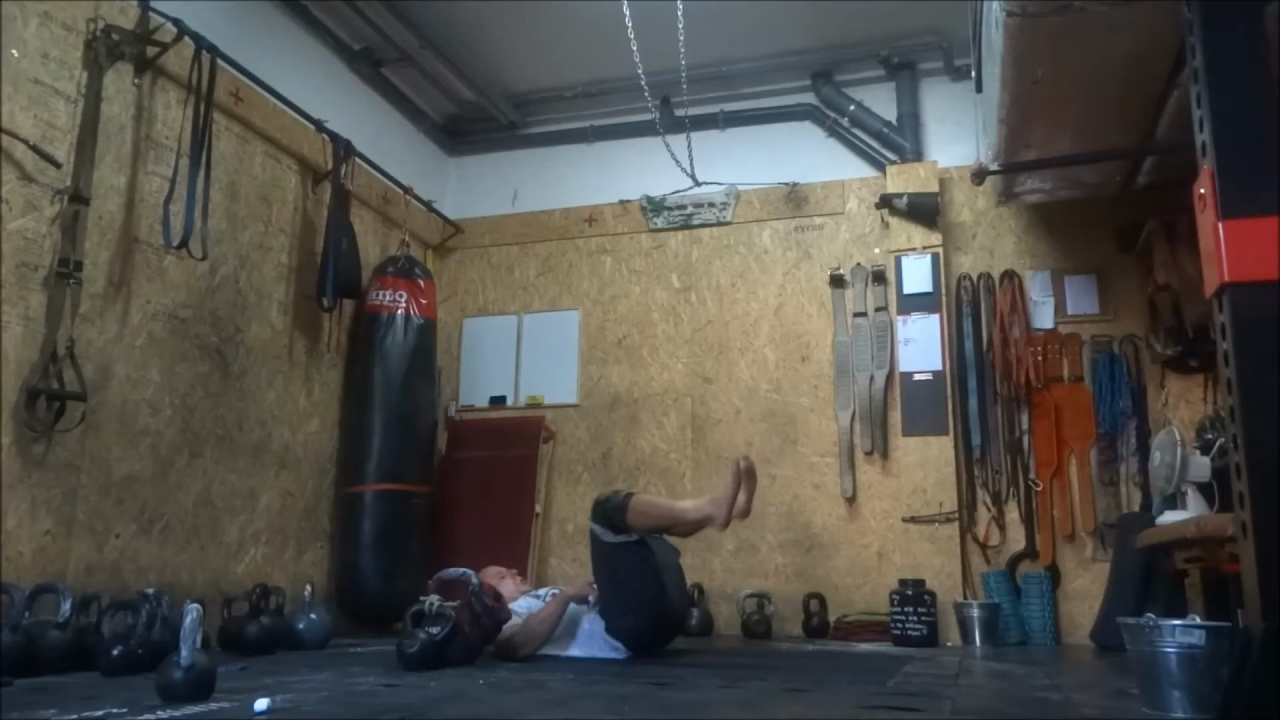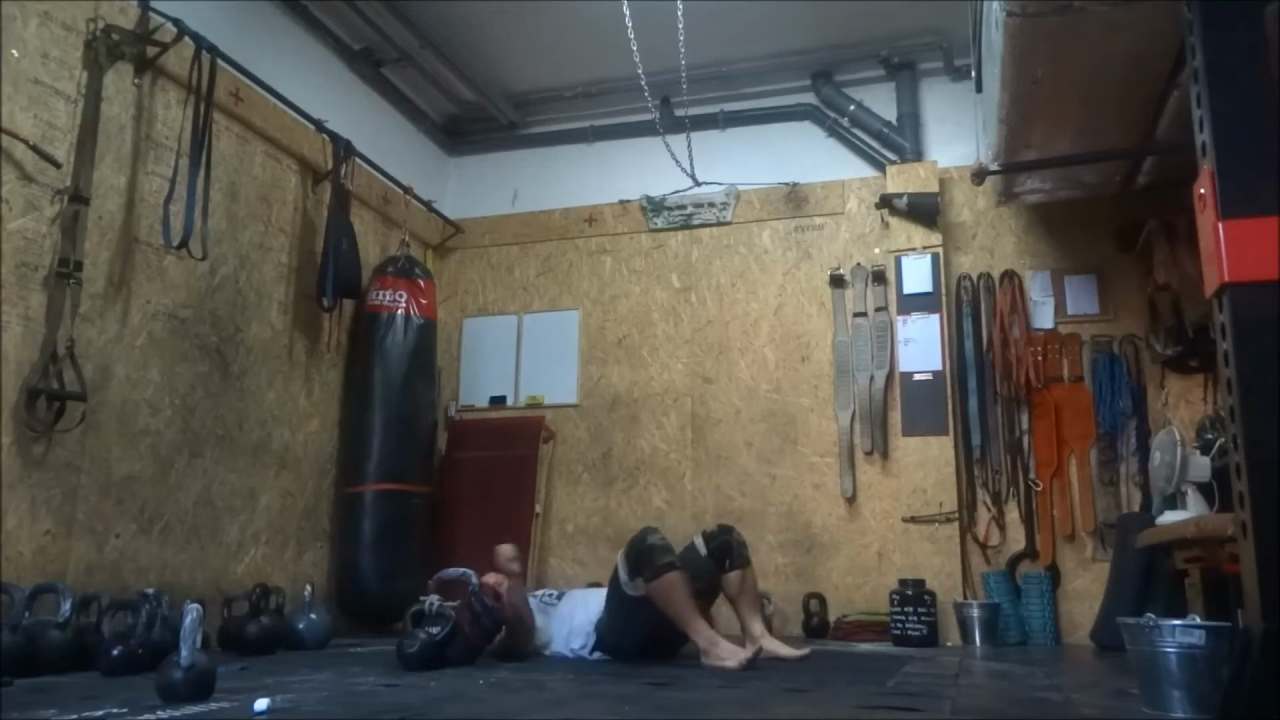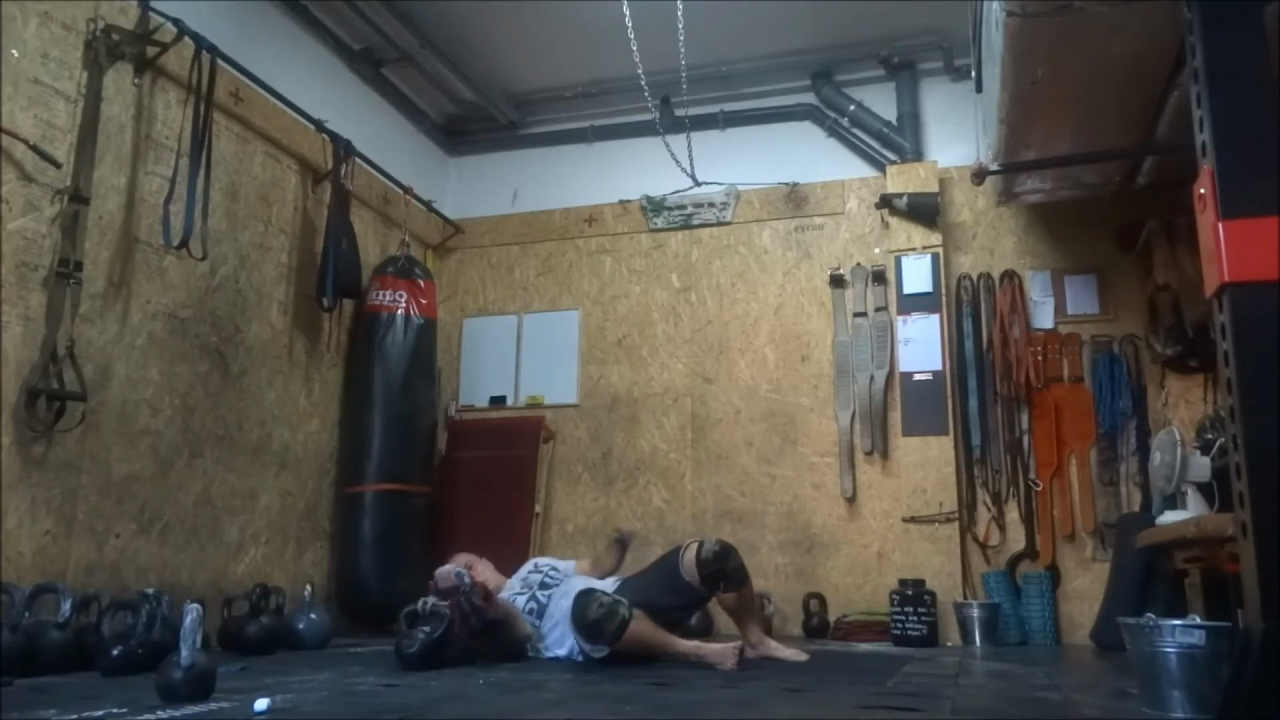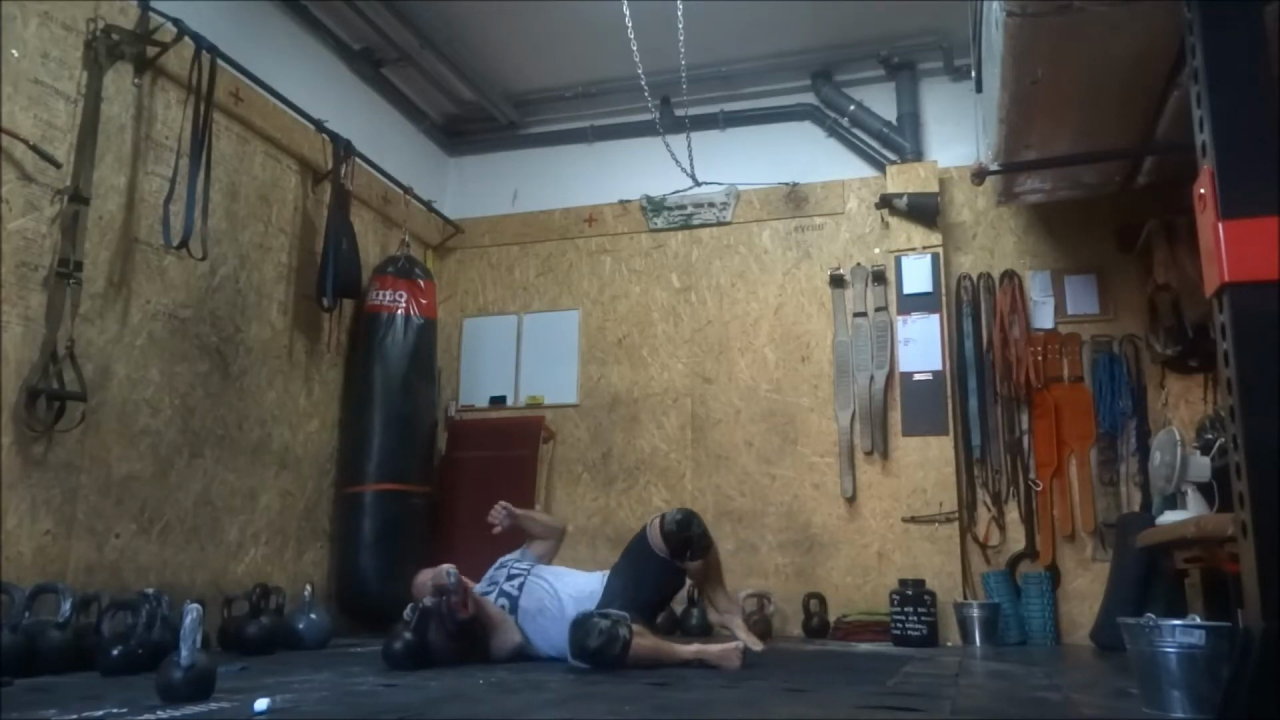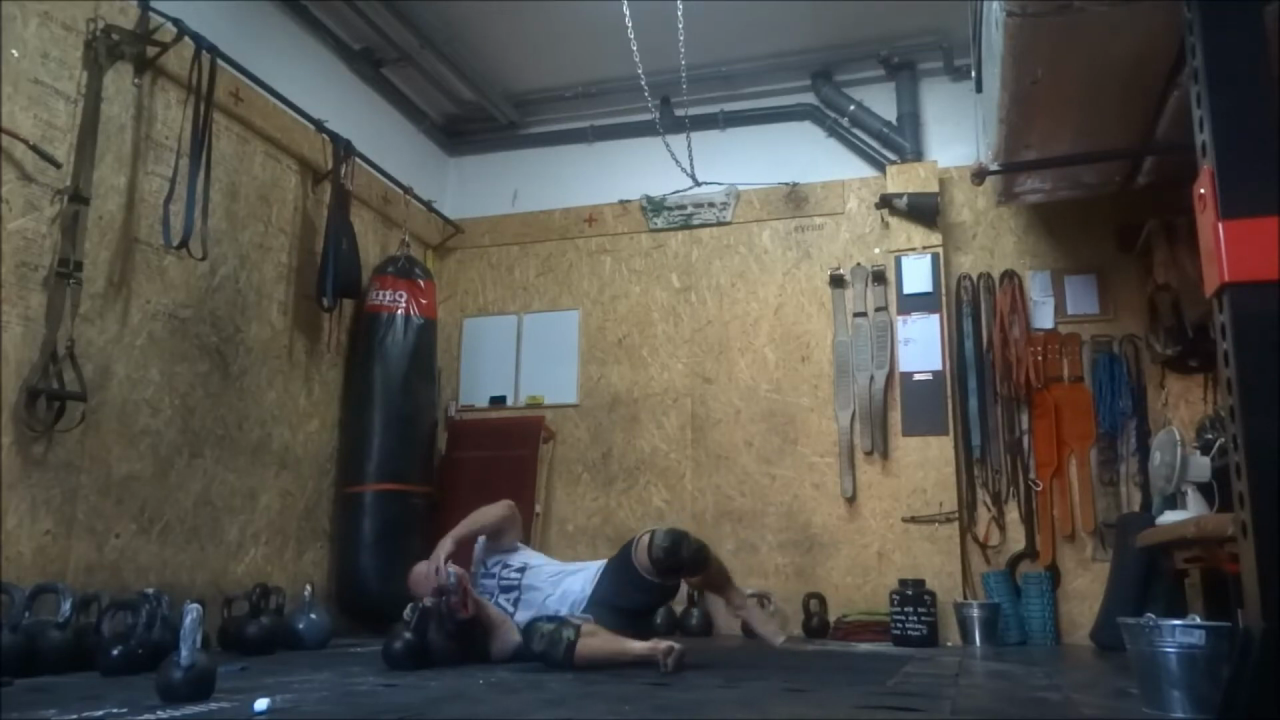
dt=1s
person 1, frame 1
left shoulder: (541, 598)
right elbow: (519, 646)
right wrist: (566, 596)
left hip: (657, 616)
right hip: (627, 630)
right knee: (610, 506)
left ankle: (719, 509)
right ankle: (711, 509)
person 1, frame 2
left shoulder: (555, 602)
right shoulder: (510, 621)
right elbow: (521, 638)
right wrist: (511, 575)
left hip: (654, 624)
right hip: (616, 634)
left knee: (721, 539)
right knee: (647, 543)
left ankle: (758, 637)
right ankle: (711, 645)
person 1, frame 3
left shoulder: (533, 567)
right shoulder: (496, 610)
left elbow: (598, 569)
right elbow: (523, 633)
left wrist: (618, 546)
left hip: (627, 594)
right hip: (606, 629)
left knee: (714, 555)
right knee: (589, 607)
left ankle: (755, 641)
right ankle: (697, 651)
person 1, frame 4
left shoulder: (504, 567)
right shoulder: (478, 615)
left elbow: (555, 531)
right elbow: (509, 645)
left wrist: (516, 517)
right wrist: (466, 600)
left hip: (615, 586)
right hip: (595, 624)
left knee: (679, 525)
right knee: (590, 636)
left ankle: (726, 612)
right ankle: (701, 653)
person 1, frame 5
left shoulder: (490, 553)
right shoulder: (473, 613)
left elbow: (507, 510)
right elbow: (509, 645)
left wrist: (450, 538)
right wrist: (469, 603)
left hip: (608, 582)
right hip: (591, 622)
left knee: (668, 546)
right knee: (540, 636)
left ankle: (738, 602)
right ankle: (649, 648)
